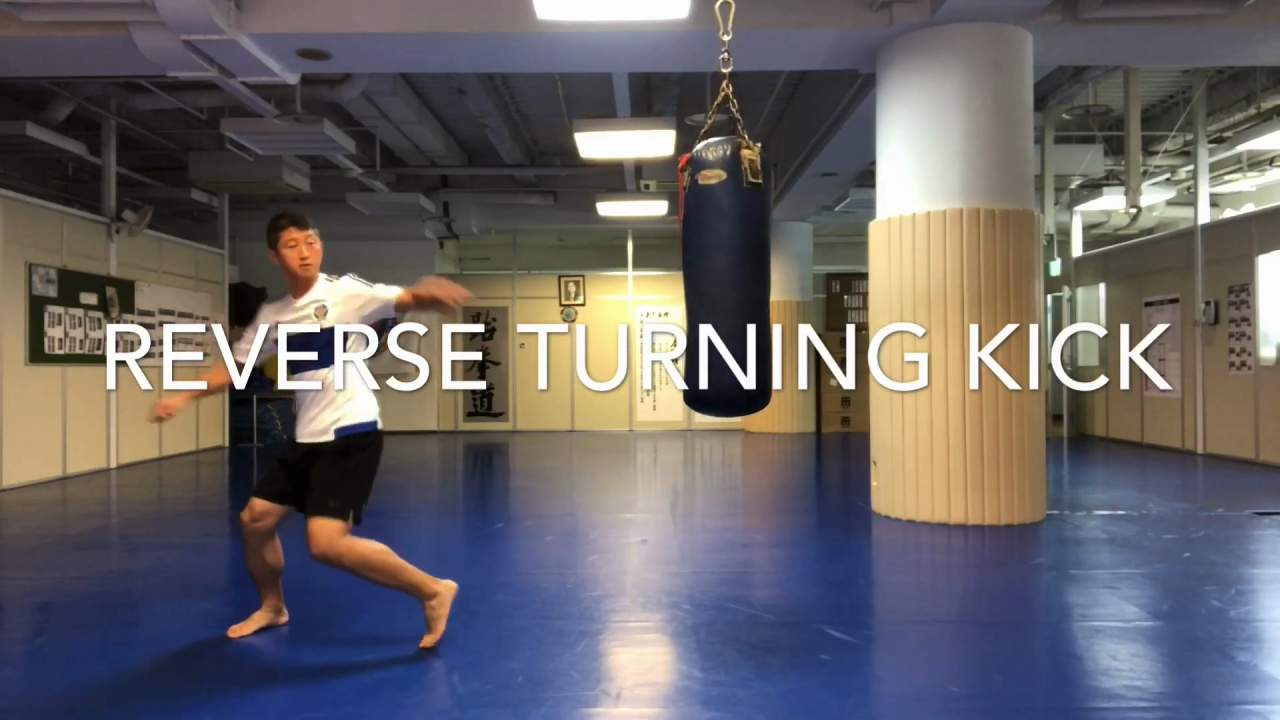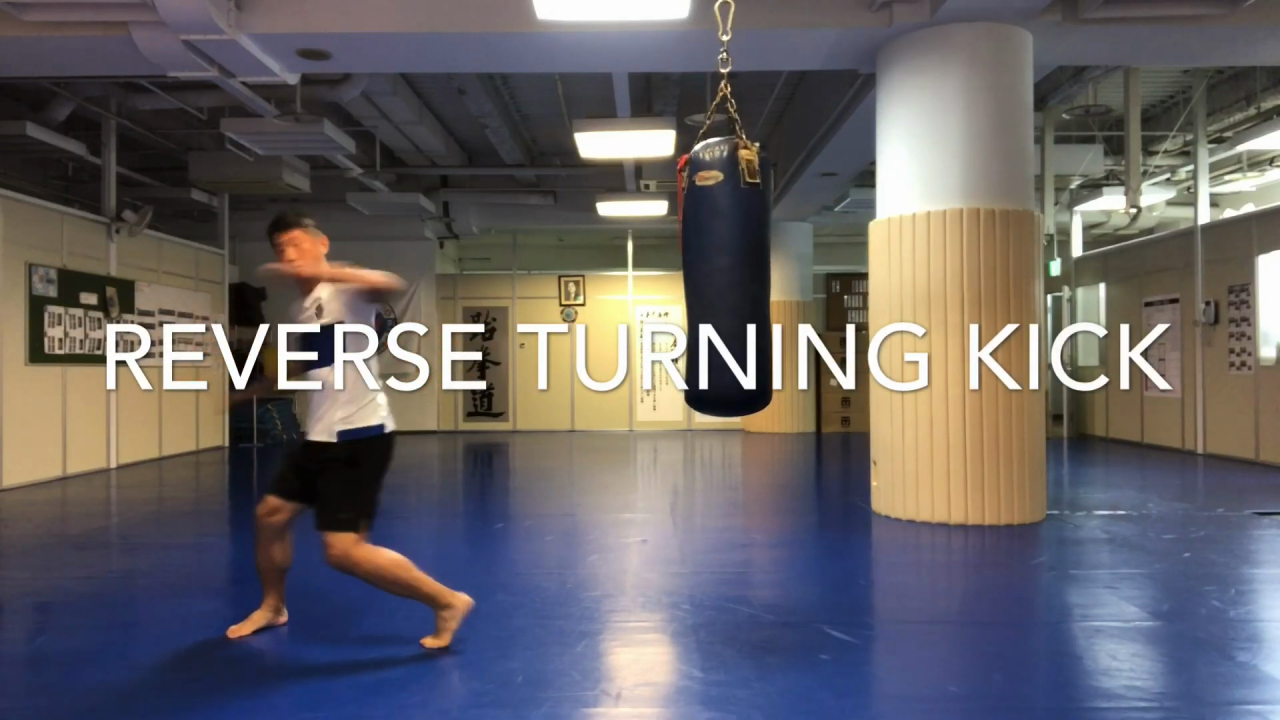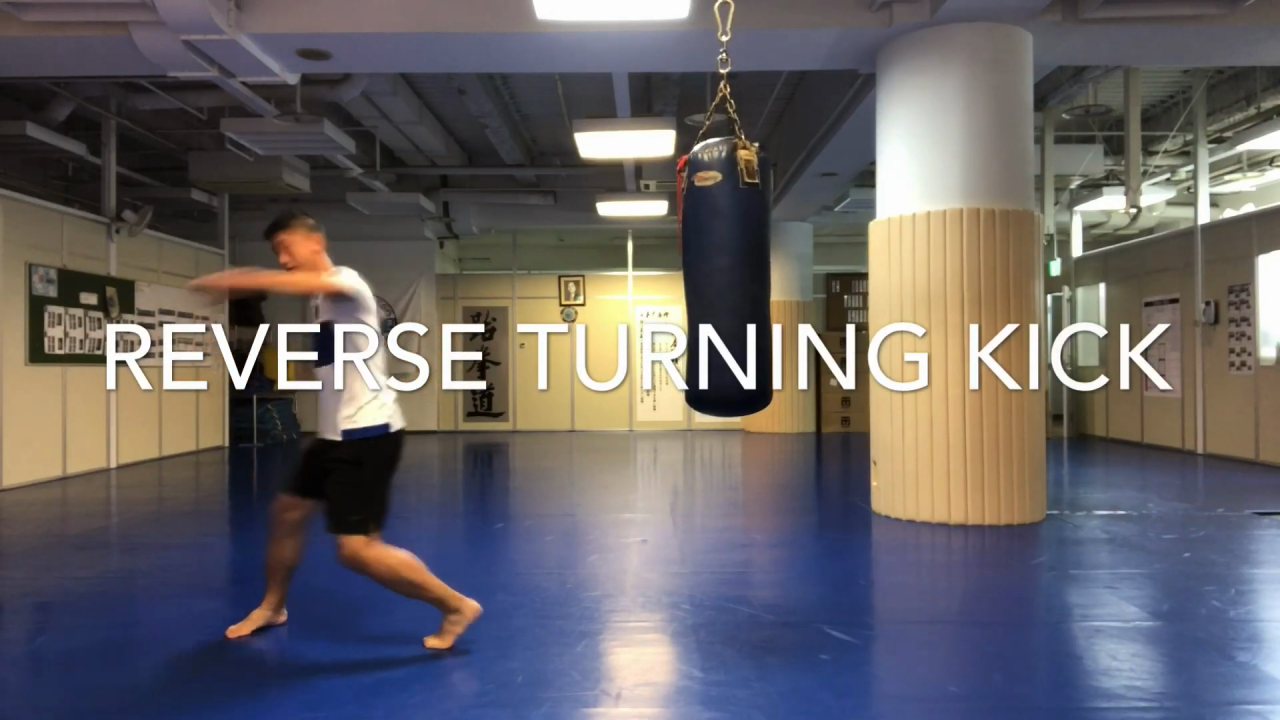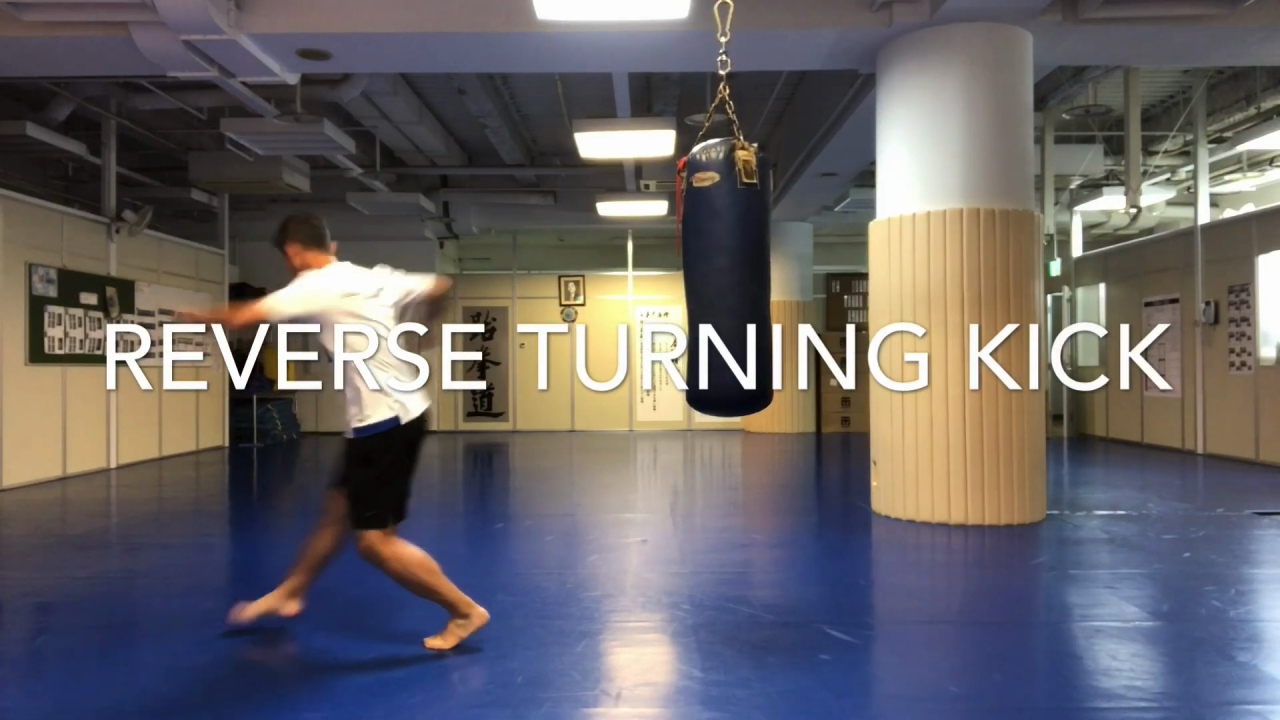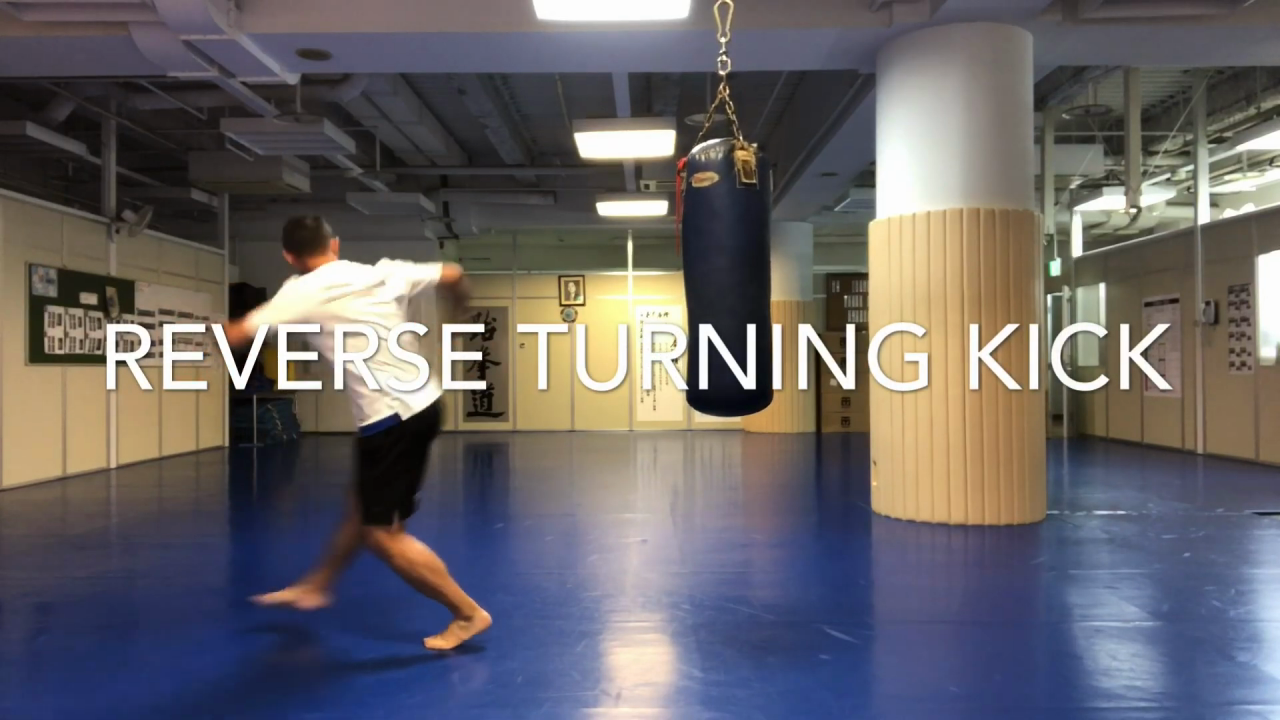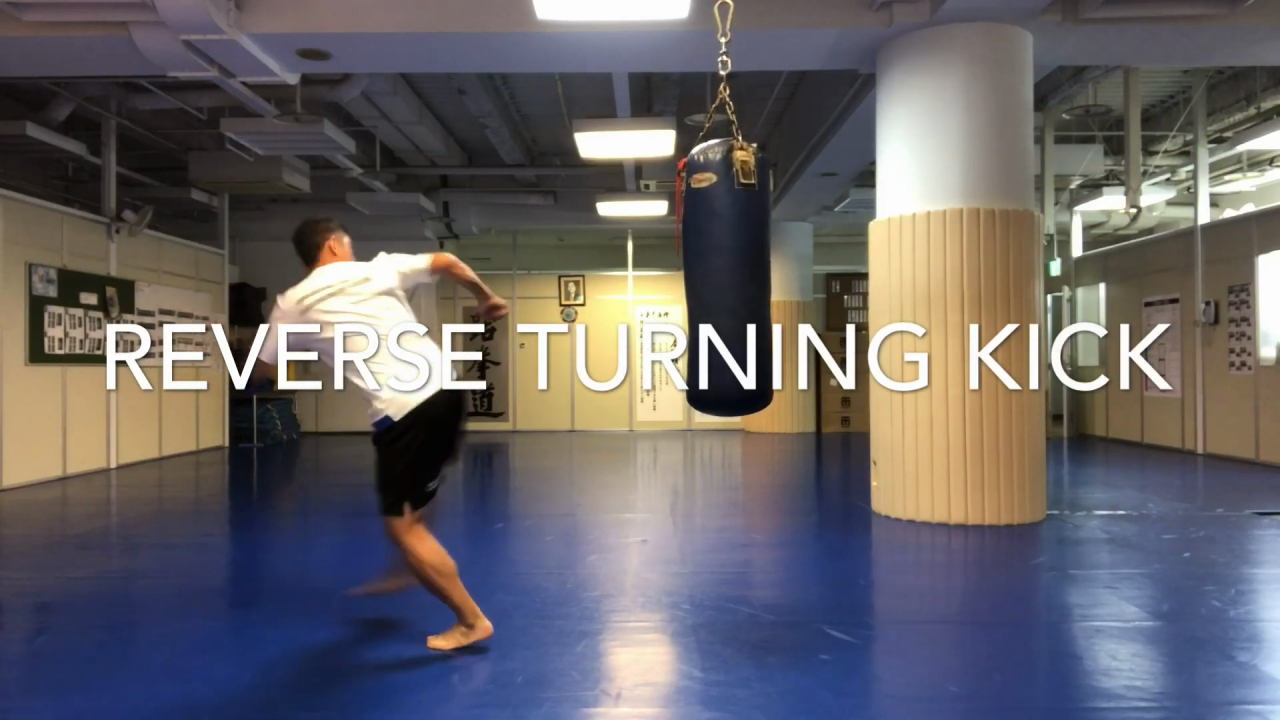
dt=0.2s
person 1, frame 1
left shoulder: (347, 291)
right shoulder: (271, 314)
left elbow: (411, 298)
right elbow: (235, 365)
left wrist: (430, 293)
right wrist: (185, 397)
left hip: (351, 434)
right hip: (305, 438)
left knee: (326, 541)
right knee: (255, 519)
left ankle: (432, 590)
right ankle: (271, 607)
person 1, frame 2
left shoulder: (349, 293)
right shoulder: (302, 309)
left elbow: (388, 285)
left wrist: (314, 269)
right wrist: (255, 383)
left hip: (360, 436)
right hip: (319, 438)
left knee: (344, 550)
right knee: (270, 516)
left ankle: (448, 602)
right ankle: (273, 607)
person 1, frame 3
left shoulder: (345, 283)
right shoulder: (327, 297)
left elbow: (310, 281)
left wrist: (239, 279)
left hip: (366, 433)
right hip: (336, 433)
left knee: (357, 549)
right knee: (288, 512)
left ankle: (459, 608)
right ankle: (272, 606)
person 1, frame 4
left shoulder: (313, 288)
right shoulder: (376, 278)
left elbow: (245, 318)
right elbow: (438, 287)
left wrist: (199, 317)
right wrist: (425, 318)
left hip: (385, 424)
right hip: (401, 413)
left knee: (376, 538)
right knee: (341, 508)
left ankle: (464, 612)
right ankle: (290, 591)
person 1, frame 5
left shoulder: (299, 293)
right shoulder: (384, 272)
left elbow: (236, 337)
right elbow: (452, 276)
left wrist: (227, 335)
right wrist: (461, 308)
left hip: (393, 419)
right hip: (425, 402)
left knee: (385, 534)
right knee: (363, 507)
left ankle: (469, 615)
right ankle: (318, 586)
person 1, frame 6
left shoulder: (290, 304)
right shoulder: (376, 269)
left elbow: (264, 369)
right elbow: (444, 261)
right wrist: (486, 297)
left hip: (402, 412)
right hip: (443, 386)
left knee: (404, 525)
left ankle: (471, 622)
right ankle: (402, 571)
